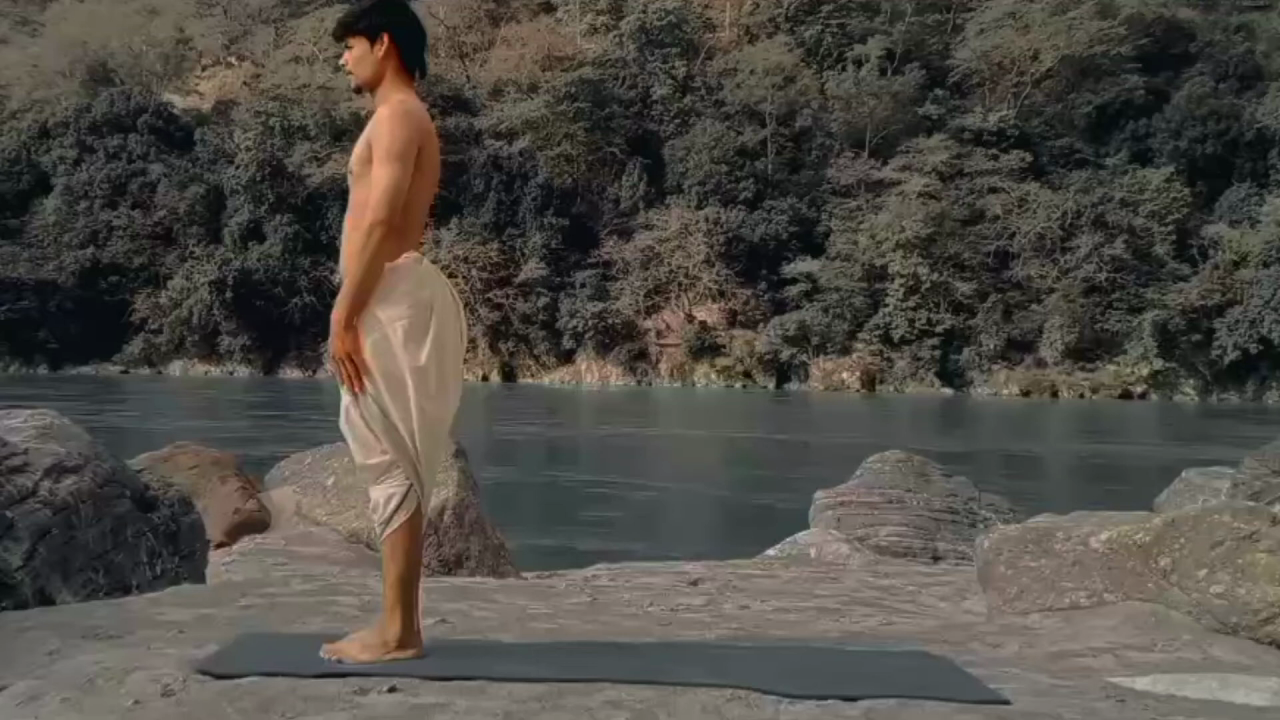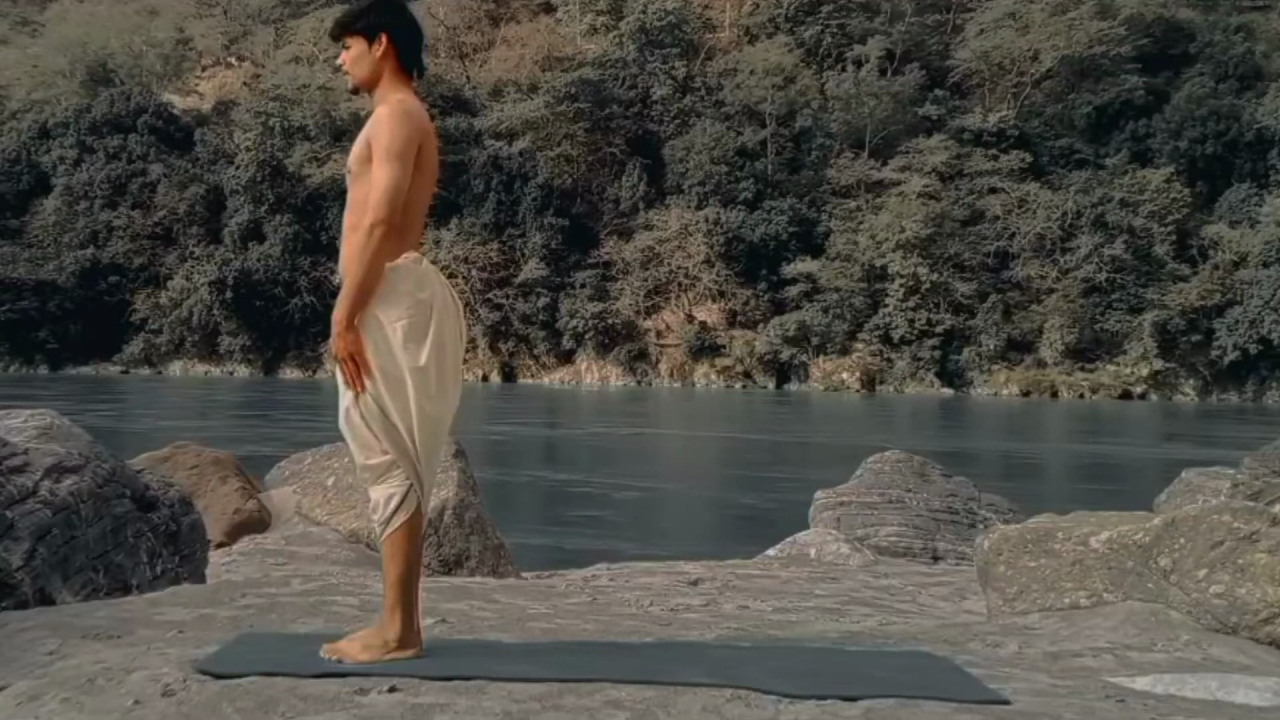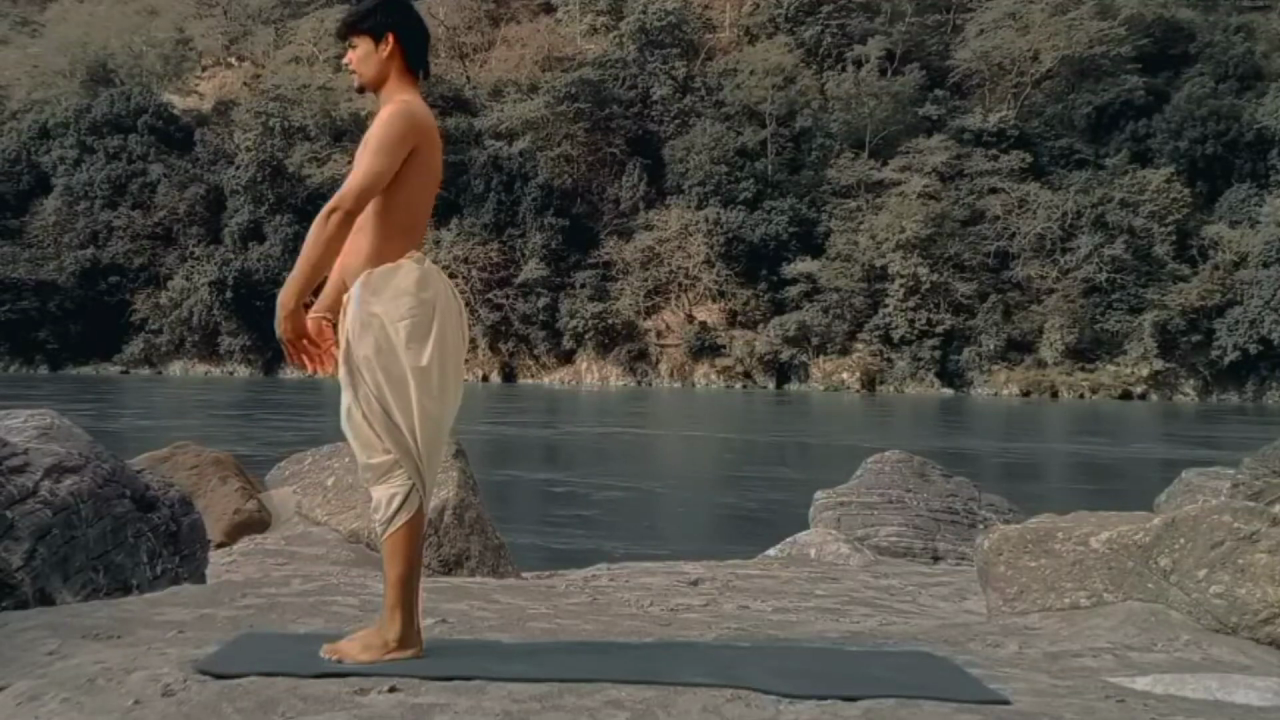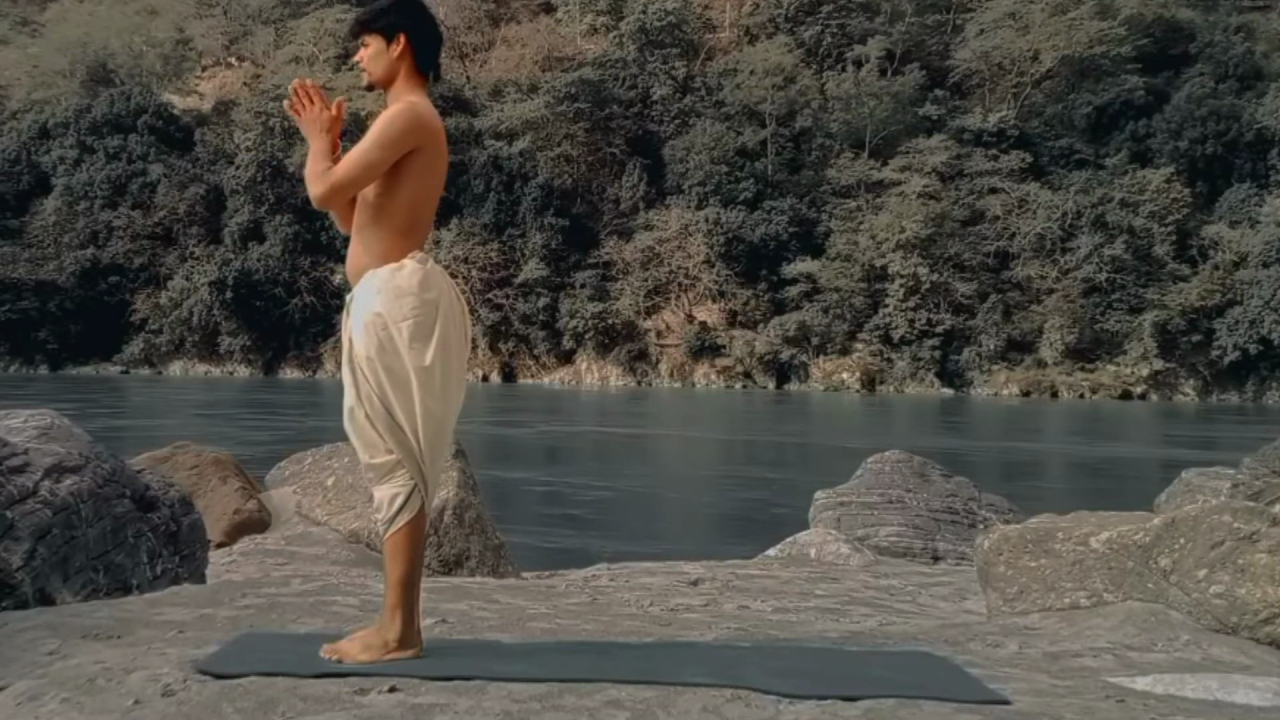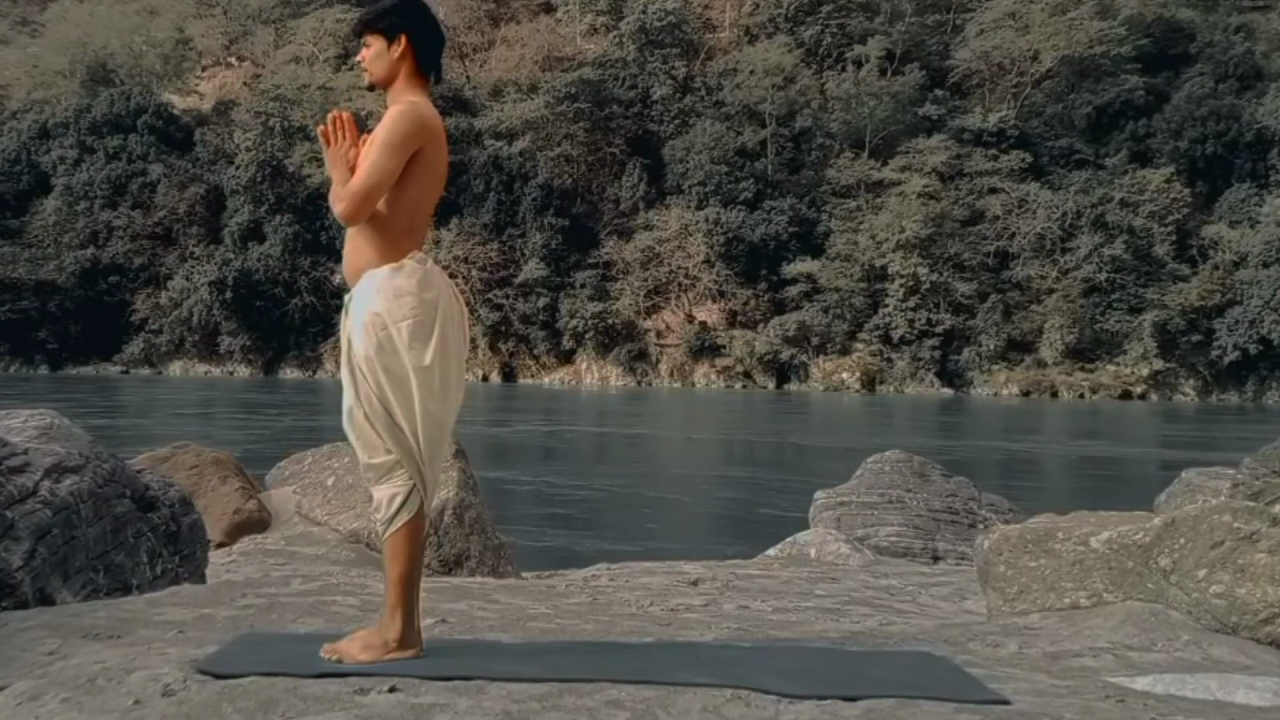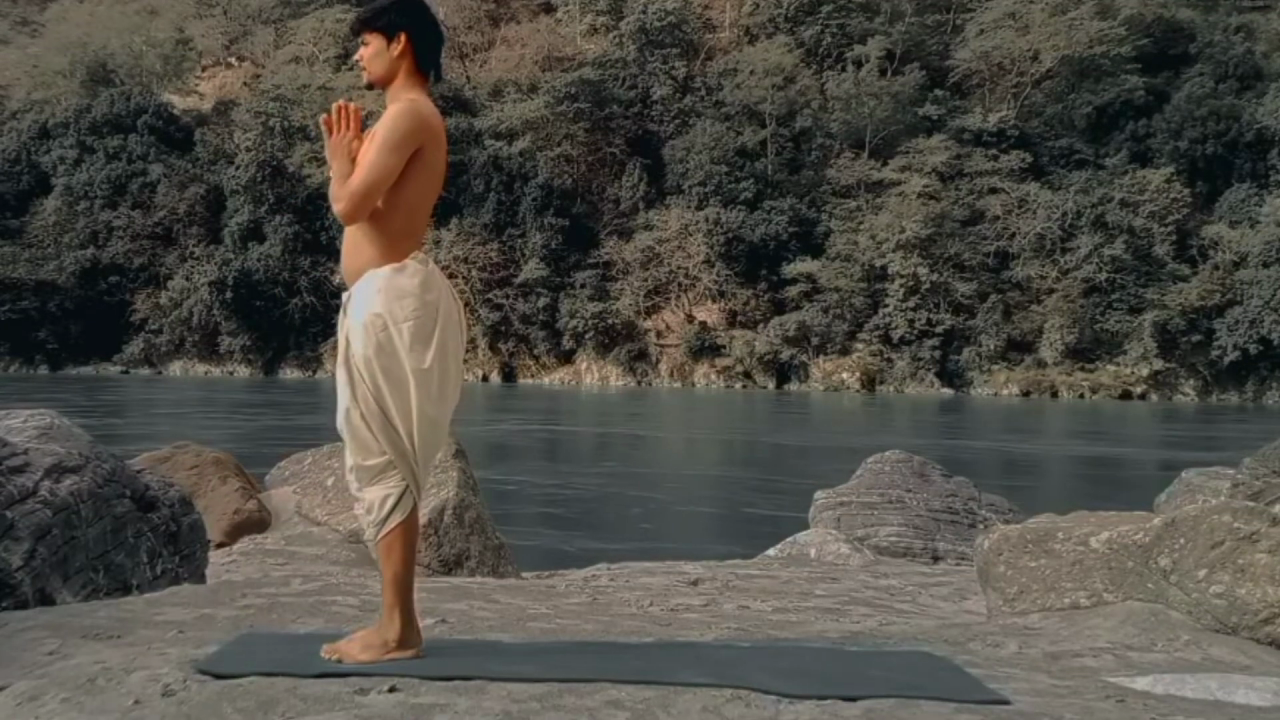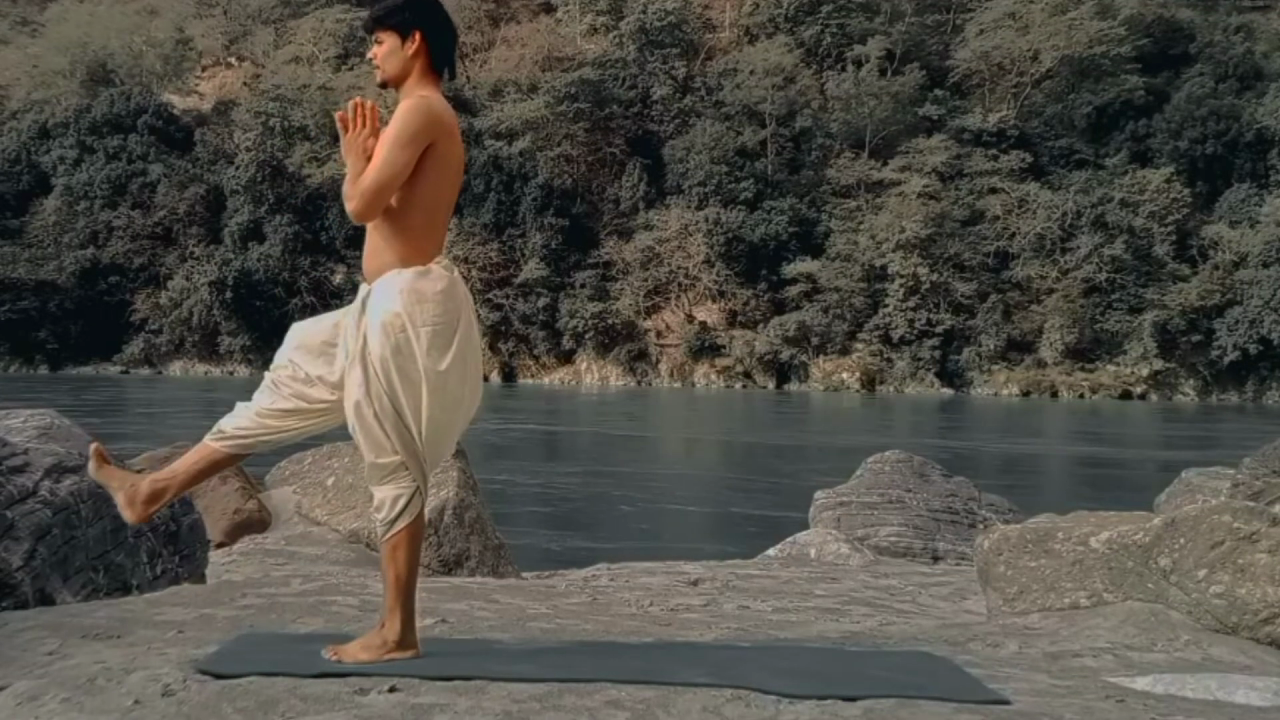
dt=0.7s
person 1, frame 1
left shoulder: (398, 114)
right shoulder: (400, 119)
left elbow: (380, 223)
left wrist: (342, 316)
left hip: (390, 303)
right hip: (390, 301)
left knee: (391, 464)
right knee: (391, 465)
left ankle: (397, 630)
right ankle: (397, 621)
person 1, frame 2
left shoulder: (396, 113)
right shoulder: (399, 118)
left elbow: (379, 223)
left wrist: (344, 316)
left hip: (389, 302)
right hip: (387, 301)
left knee: (391, 465)
right knee: (390, 465)
left ankle: (397, 629)
right ankle: (397, 621)
person 1, frame 3
left shoulder: (400, 115)
right shoulder: (401, 119)
left elbow: (344, 208)
left wrist: (292, 297)
right wrist: (327, 304)
left hip: (393, 298)
right hip: (384, 296)
left knee: (392, 462)
right knee: (395, 463)
left ankle: (399, 628)
right ankle: (399, 620)
person 1, frame 4
left shoulder: (408, 114)
right shoulder: (405, 122)
left elbow: (325, 192)
right elbow: (351, 216)
left wrist: (317, 140)
right wrist: (327, 142)
left hip: (394, 298)
right hip: (388, 298)
left knee: (394, 464)
right knee: (395, 464)
left ankle: (398, 628)
right ankle: (398, 620)
person 1, frame 5
left shoulder: (408, 115)
right shoulder: (407, 123)
left elbow: (350, 209)
left wrist: (338, 168)
right wrist: (350, 165)
left hip: (393, 300)
right hip: (386, 299)
left knee: (394, 466)
right knee: (392, 466)
left ankle: (398, 629)
right ankle: (397, 620)
person 1, frame 6
left shoulder: (407, 113)
right shoulder: (407, 119)
left elbow: (349, 207)
left wrist: (339, 158)
right wrist: (352, 156)
left hip: (390, 300)
right hip: (382, 301)
left knee: (382, 467)
right knee: (374, 467)
left ankle: (396, 630)
right ankle: (394, 619)
person 1, frame 7
left shoulder: (418, 111)
right shoulder: (428, 115)
left elbow: (364, 205)
left wrist: (351, 153)
right wrist: (361, 144)
left hip: (409, 301)
right hip: (390, 299)
left knee: (395, 467)
right knee: (283, 392)
left ankle: (394, 632)
right ankle: (156, 489)
